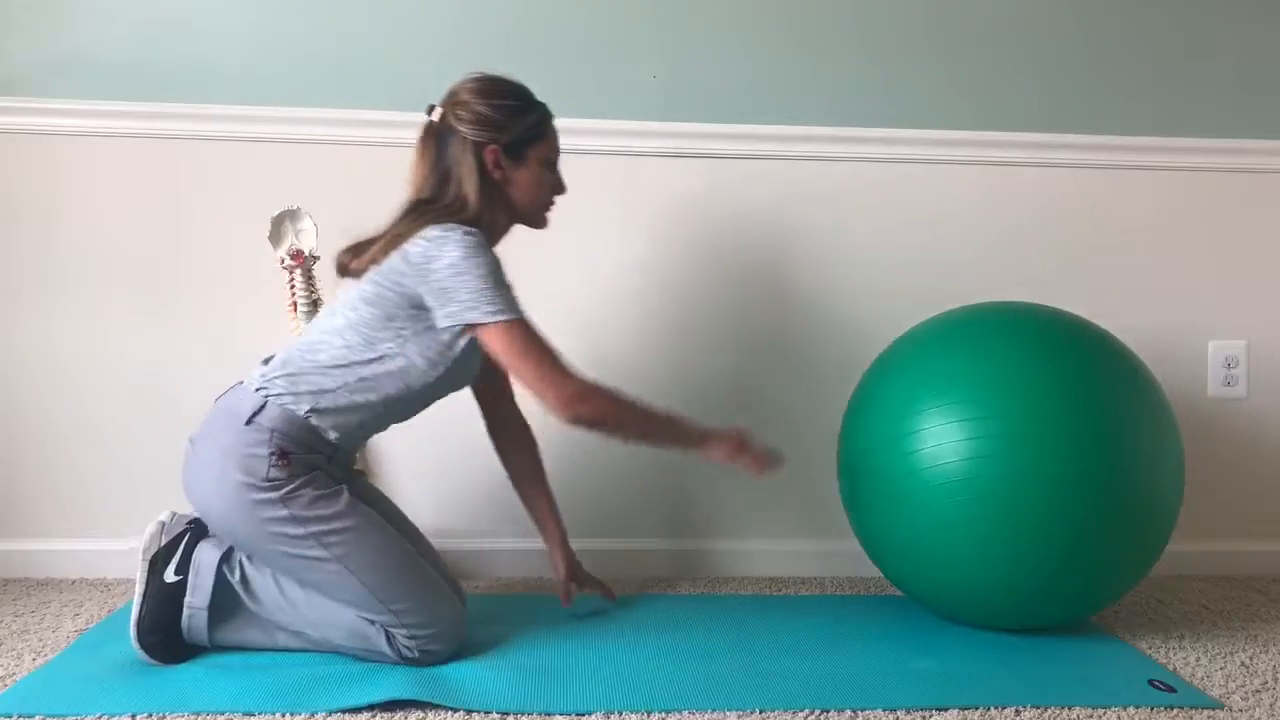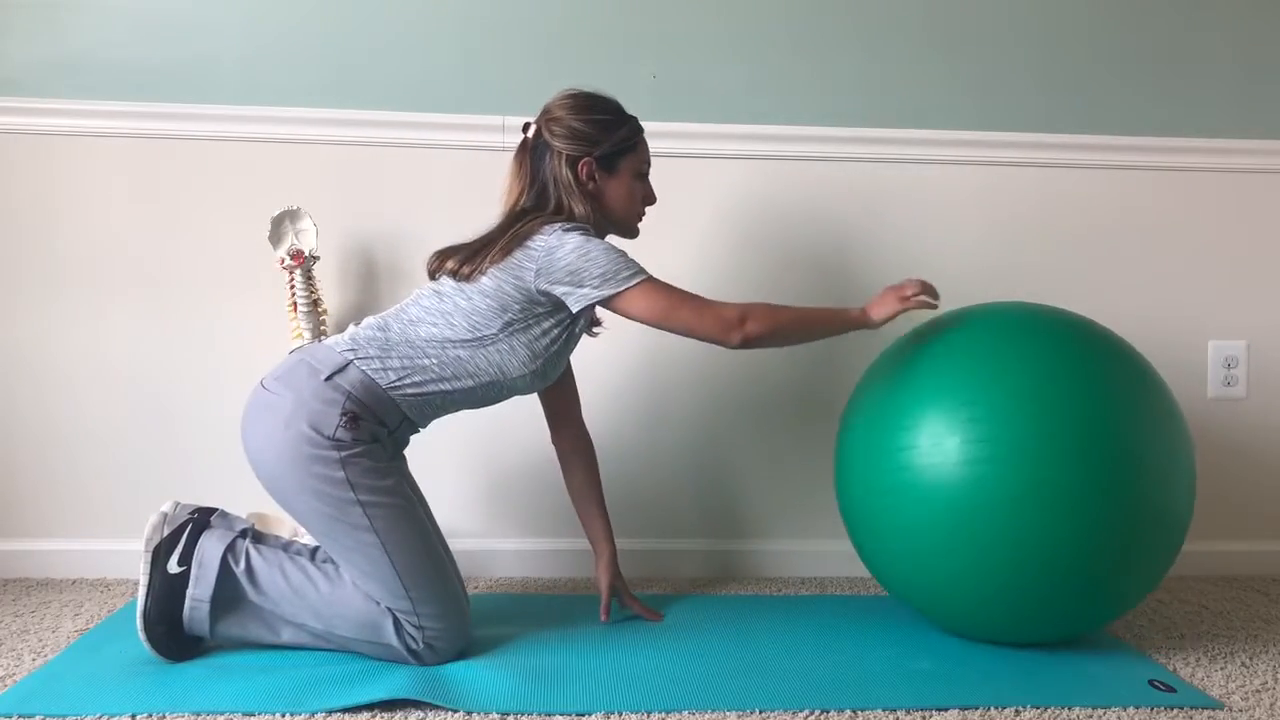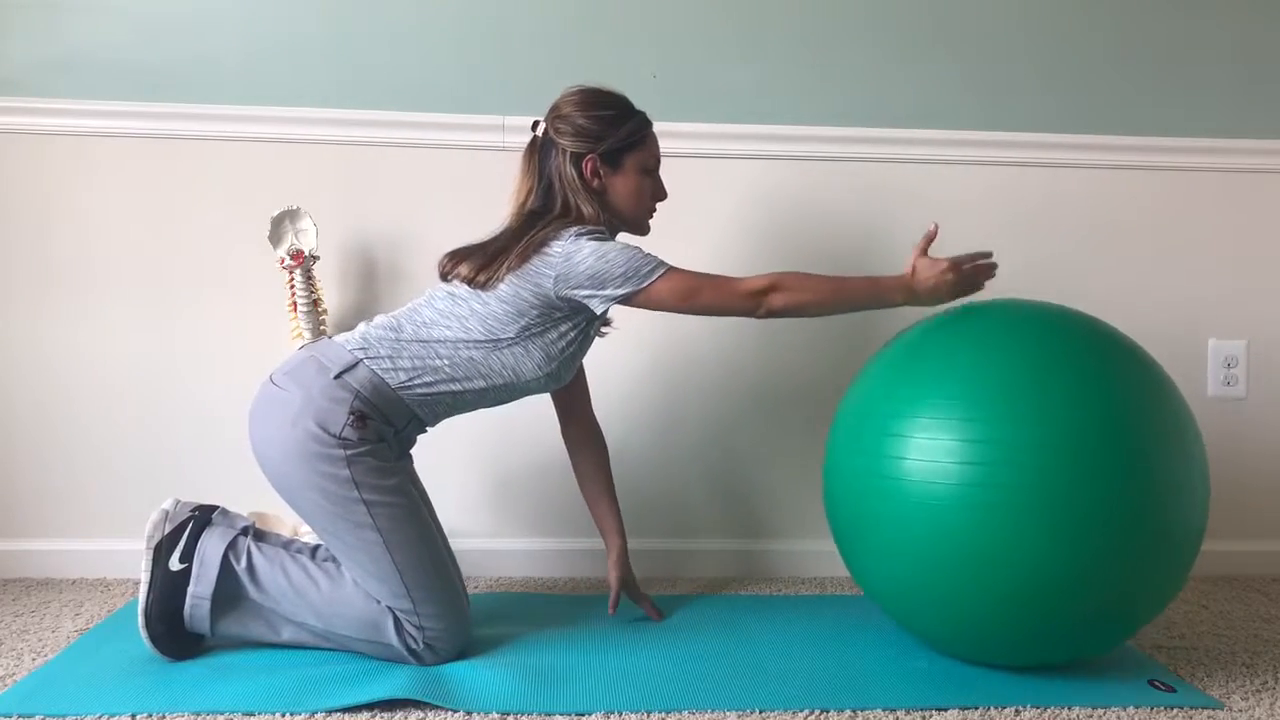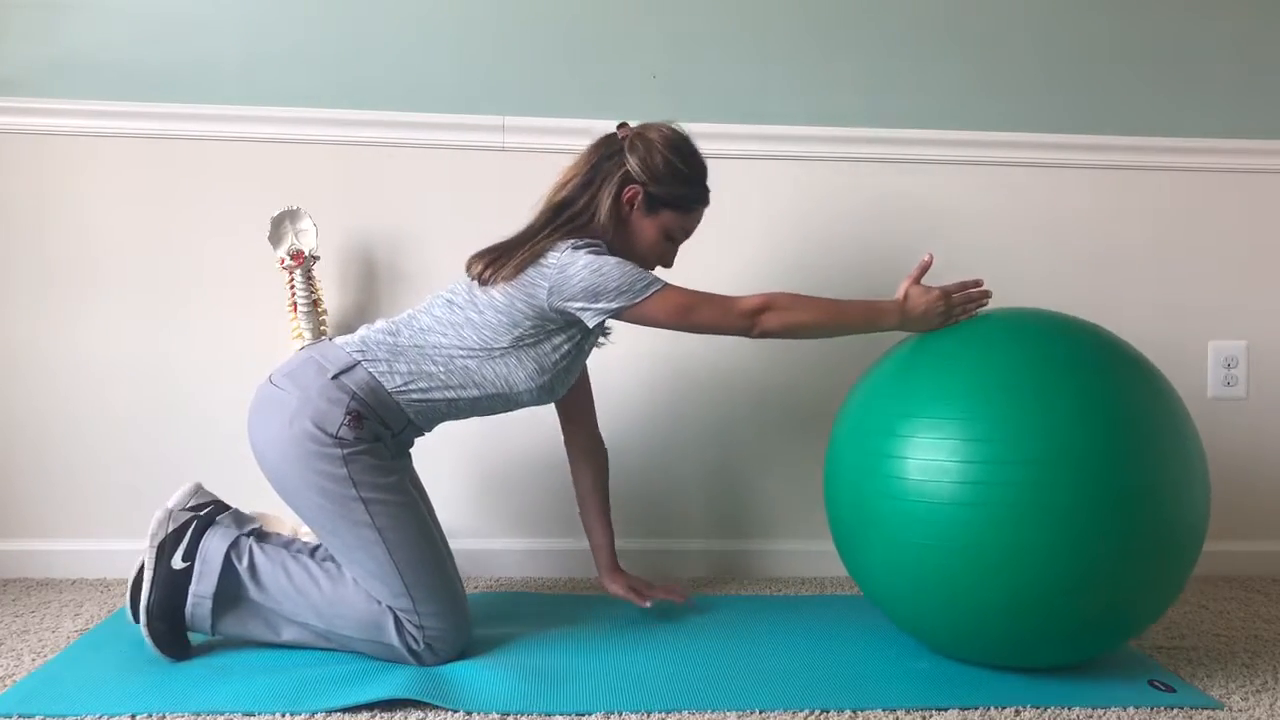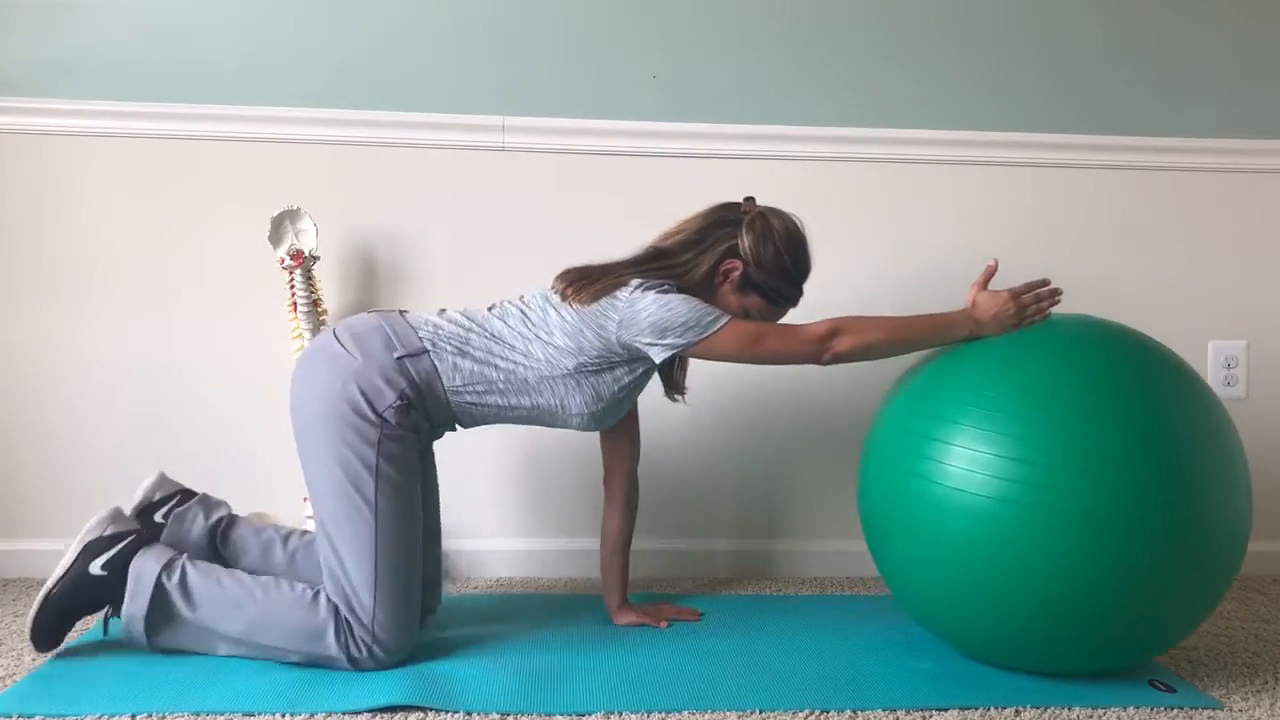
dt=1s
person 1, frame 1
left shoulder: (453, 253)
right shoulder: (448, 255)
left elbow: (508, 425)
right elbow: (568, 399)
left wrist: (561, 552)
right wrist: (703, 439)
left hip: (284, 455)
right hip: (254, 459)
left knee: (424, 597)
right knee: (432, 627)
left ankle: (206, 553)
right ankle: (205, 592)
person 1, frame 2
left shoulder: (548, 264)
right shoulder: (566, 253)
left elbow: (569, 431)
right elbow: (733, 326)
left wrist: (607, 561)
right wrist: (865, 313)
left hip: (323, 417)
right hip: (315, 421)
left knee: (424, 597)
right knee: (434, 631)
left ankle: (216, 548)
right ankle: (209, 575)
person 1, frame 3
left shoulder: (559, 261)
right shoulder: (583, 258)
left elbow: (578, 424)
right elbow: (760, 296)
left wrist: (618, 553)
right wrist: (909, 288)
left hip: (326, 410)
right hip: (322, 419)
left knee: (409, 590)
right knee: (435, 631)
left ankle: (214, 546)
right ankle: (204, 574)
person 1, frame 4
left shoulder: (569, 277)
right shoulder: (584, 270)
left elbow: (582, 434)
right elbow: (753, 316)
left wrist: (610, 568)
right wrist: (900, 314)
left hip: (334, 414)
right hip: (318, 420)
left knee: (401, 590)
right knee: (433, 633)
left ankle: (214, 540)
right ankle: (203, 570)
person 1, frame 5
left shoulder: (638, 308)
right shoulder: (657, 312)
left elbow: (621, 469)
right elbow: (823, 343)
left wrist: (618, 599)
right wrist: (973, 322)
left hip: (369, 378)
right hip: (360, 385)
left knee: (406, 597)
right knee: (370, 634)
left ankle: (185, 527)
right ankle: (130, 575)
